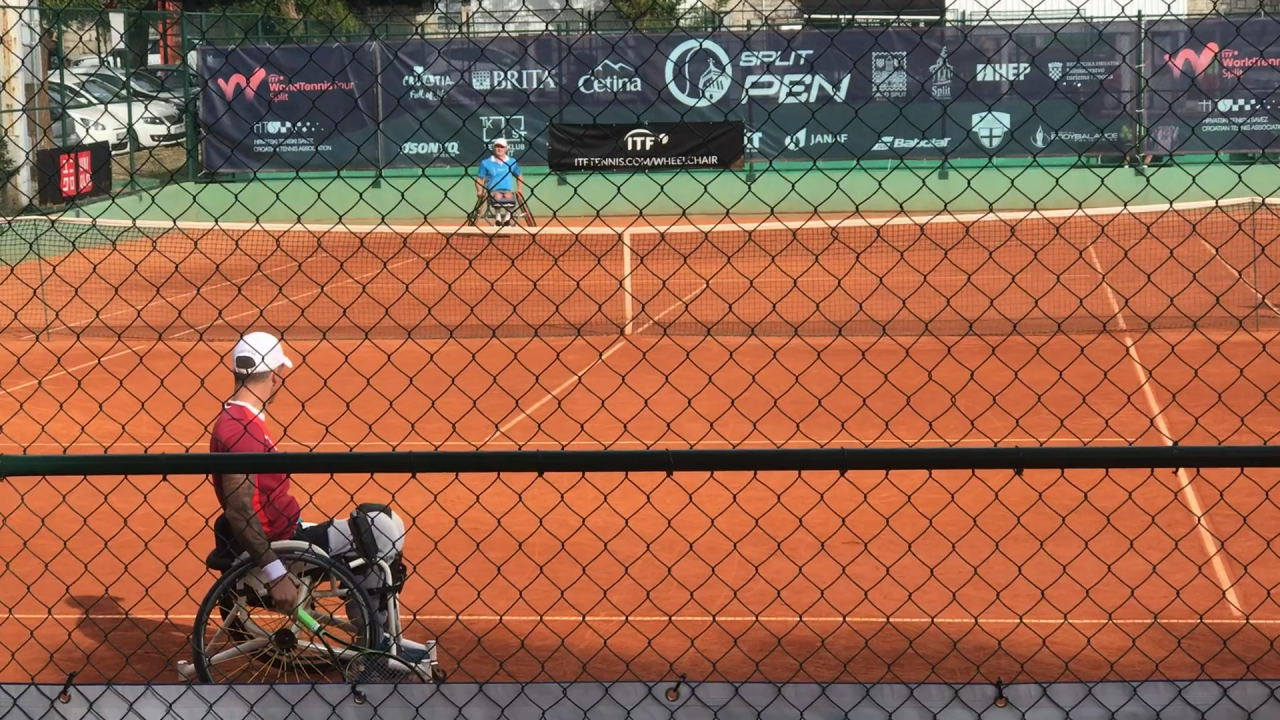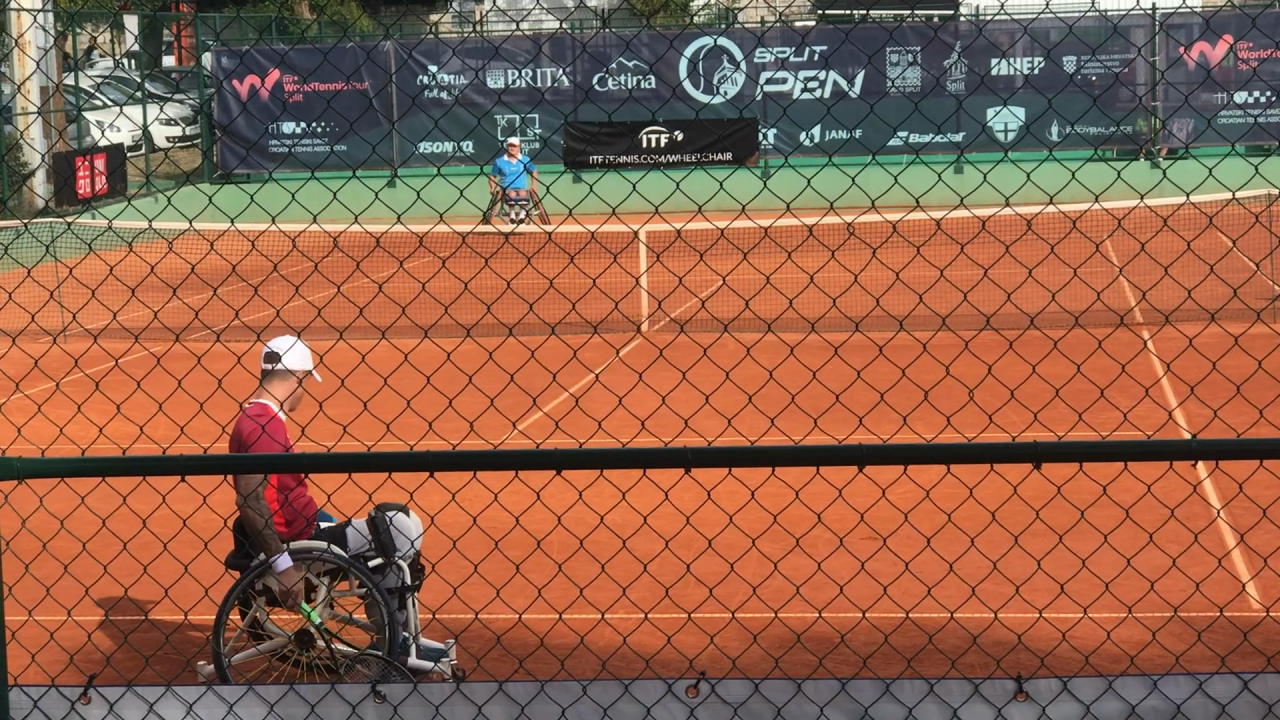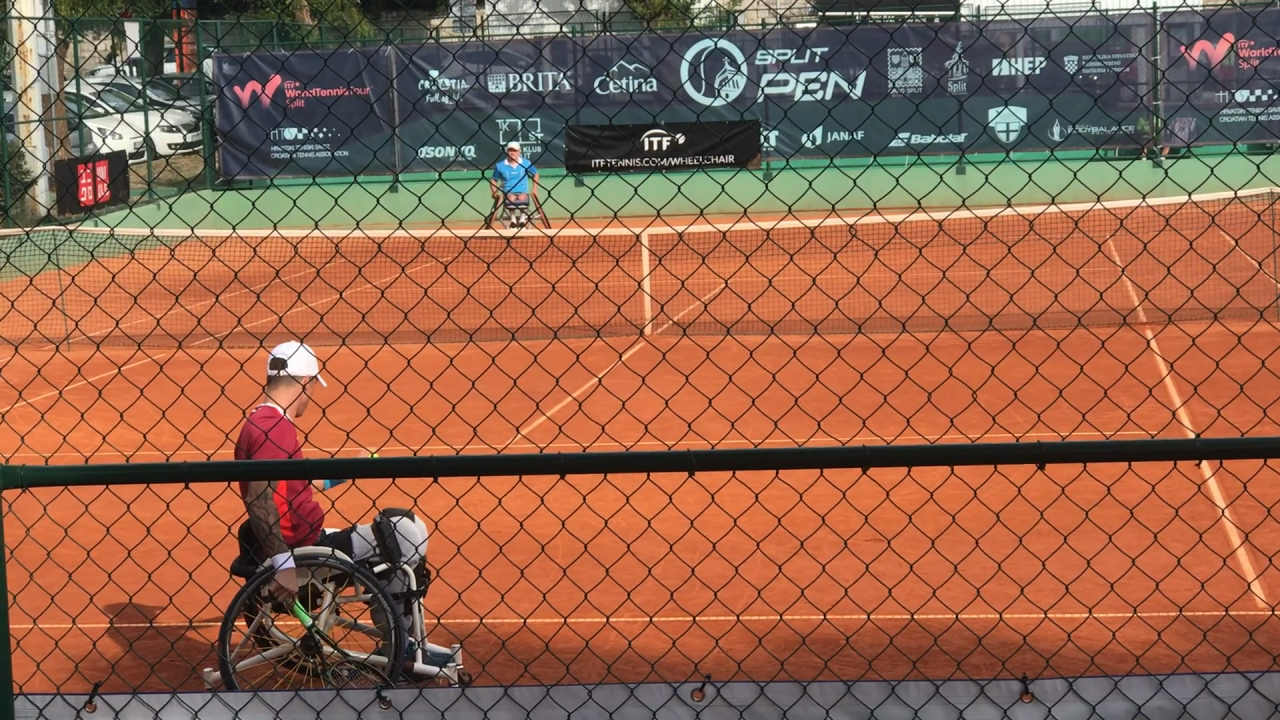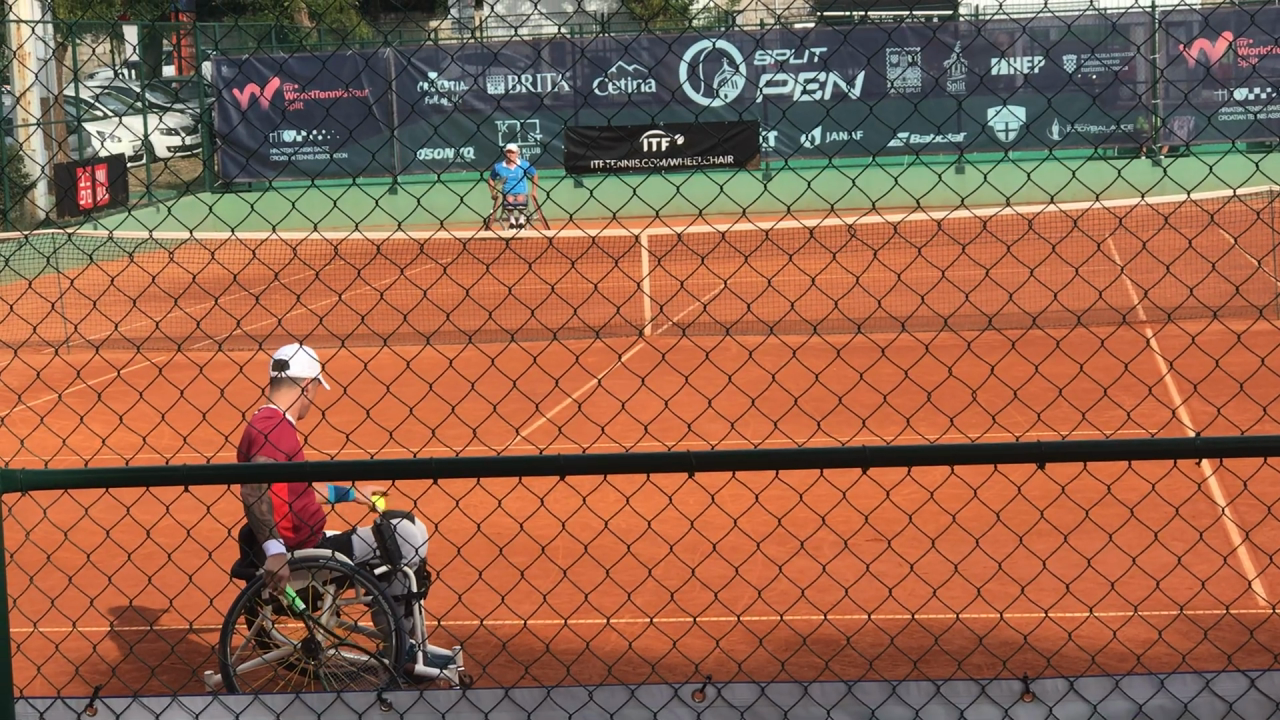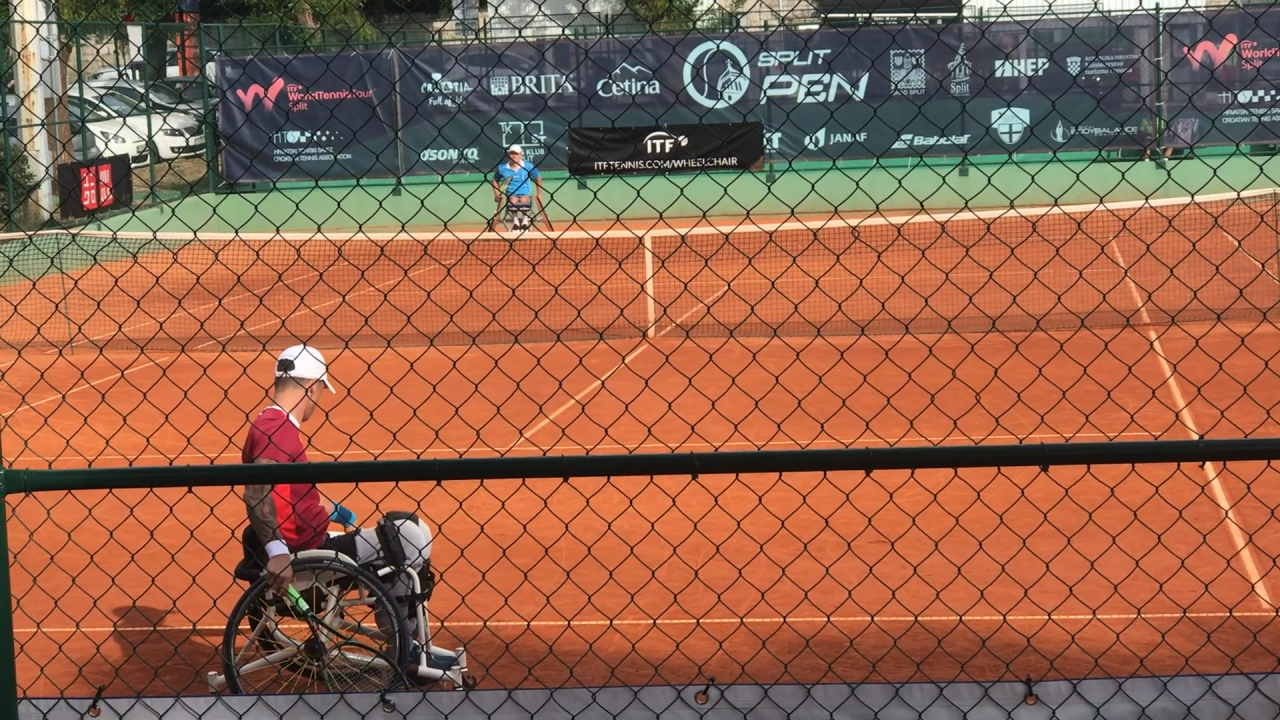
dt=0.4s
person 1, frame 1
left shoulder: (242, 419)
right shoulder: (241, 428)
right elbow: (238, 511)
right wrist: (276, 573)
left hip: (282, 534)
right hip: (277, 544)
left knee: (377, 522)
right knee: (384, 528)
person 1, frame 2
left shoulder: (257, 416)
right shoulder: (264, 422)
right elbow: (250, 499)
left wrist: (326, 517)
right wrist: (283, 564)
left hip: (297, 535)
right hip: (296, 544)
left knee: (389, 523)
right knee: (401, 526)
left ankle: (396, 636)
person 1, frame 3
left shoulder: (263, 420)
right shoulder: (274, 425)
right elbow: (260, 499)
right wrist: (283, 563)
left hip: (300, 542)
right hip: (300, 548)
right knee: (407, 529)
person 1, frame 4
left shoulder: (268, 423)
right shoulder: (275, 427)
right elbow: (254, 492)
left wrist: (349, 493)
right wrist: (275, 549)
left hip: (303, 544)
right hip: (300, 551)
right knee: (408, 532)
person 1, frame 5
left shoulder: (276, 424)
right shoulder: (278, 427)
right elbow: (256, 493)
left wrist: (348, 518)
right wrist: (277, 551)
left hip: (308, 545)
right hip: (305, 553)
right knee: (413, 533)
left ankle: (407, 647)
right ankle: (407, 649)
